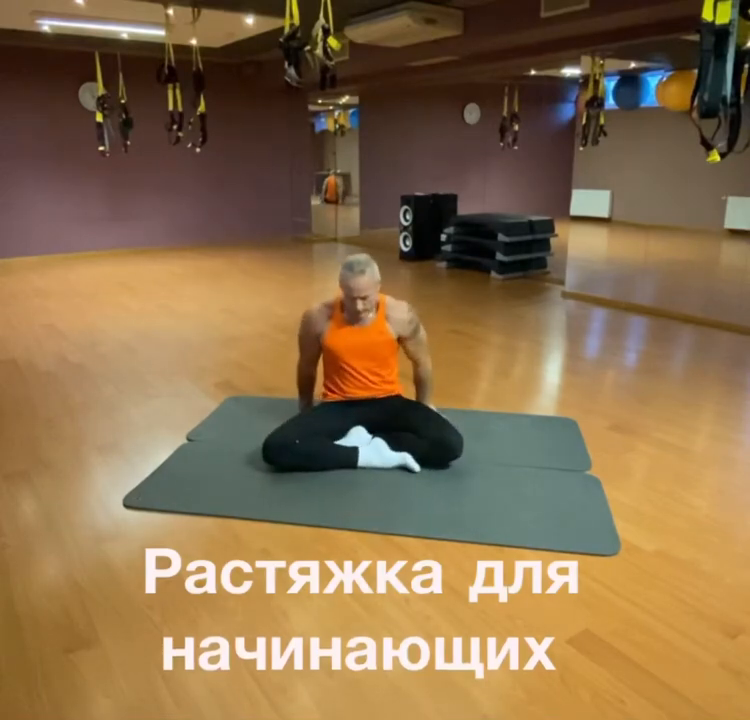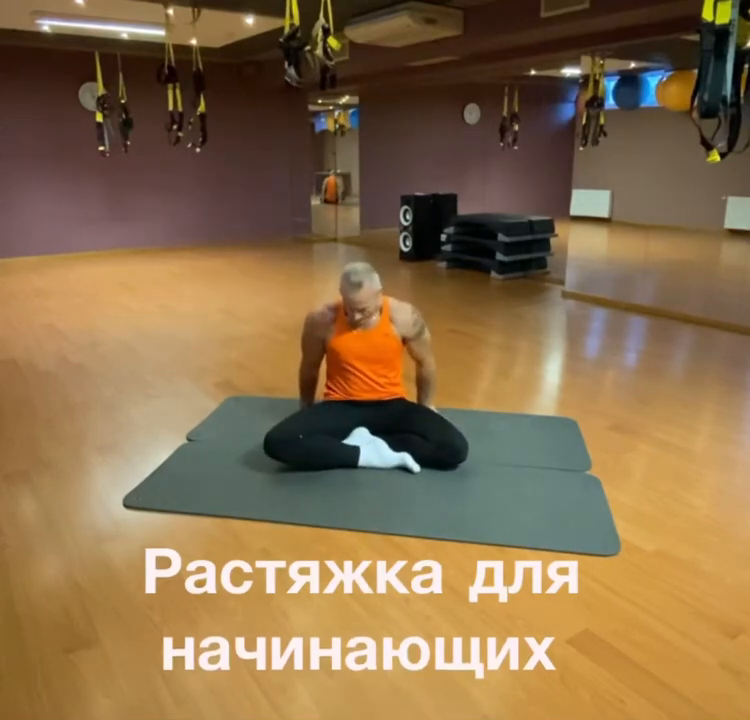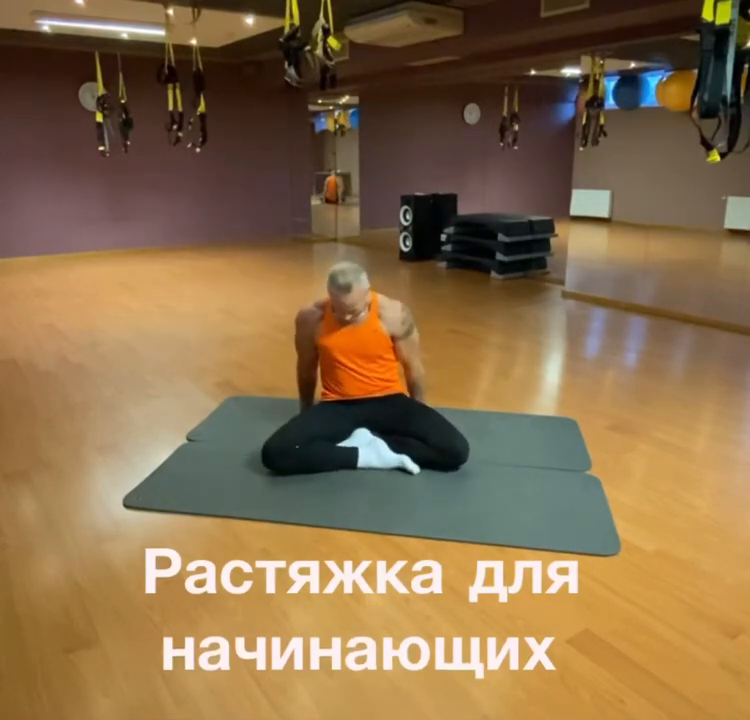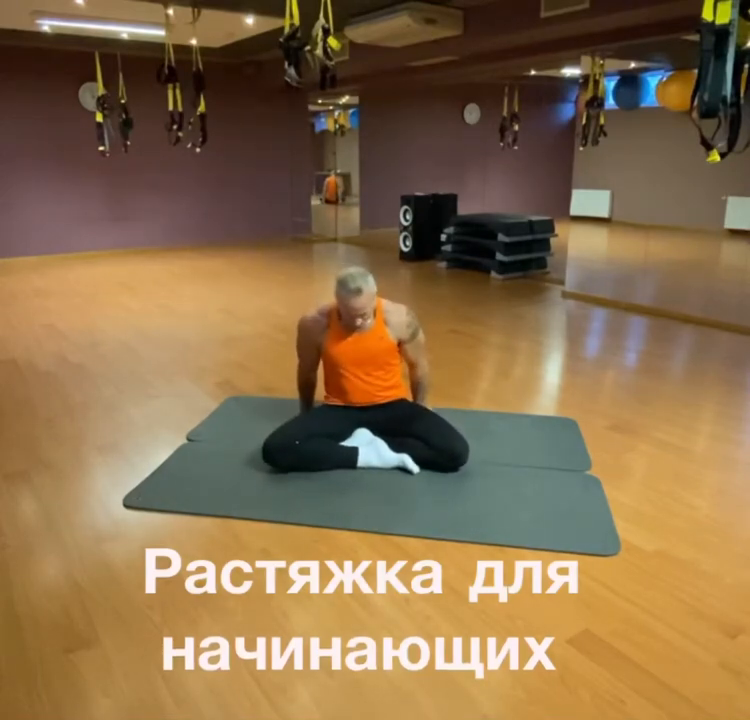
dt=0.5s
person 1, frame 1
left shoulder: (400, 315)
right shoulder: (317, 318)
left elbow: (421, 362)
right elbow: (307, 367)
left wrist: (425, 406)
right wrist: (305, 411)
left hip: (388, 403)
right hip: (339, 406)
left knee: (450, 445)
right knee: (275, 449)
left ankle: (357, 443)
right ankle: (366, 456)
person 1, frame 2
left shoulder: (404, 317)
right shoulder: (321, 321)
left elbow: (425, 362)
right elbow: (309, 369)
left wrist: (425, 406)
right wrist: (306, 412)
left hip: (391, 405)
right hip: (340, 406)
left knee: (455, 449)
right knee: (277, 442)
left ankle: (362, 443)
right ankle: (367, 455)
person 1, frame 3
left shoulder: (394, 314)
right shoulder: (311, 318)
left elbow: (412, 365)
right elbow: (307, 369)
left wrist: (418, 412)
right wrist: (306, 412)
left hip: (389, 402)
right hip: (338, 405)
left knee: (456, 451)
right knee: (275, 453)
left ankle: (368, 442)
right ankle: (370, 455)
person 1, frame 4
left shoulder: (398, 318)
right shoulder: (314, 325)
left elbow: (418, 365)
right elbow: (307, 372)
left wrist: (420, 407)
right wrist: (307, 414)
left hip: (391, 406)
right hip: (340, 410)
left knee: (456, 452)
right knee: (275, 450)
left ankle: (362, 444)
right ankle: (371, 455)
